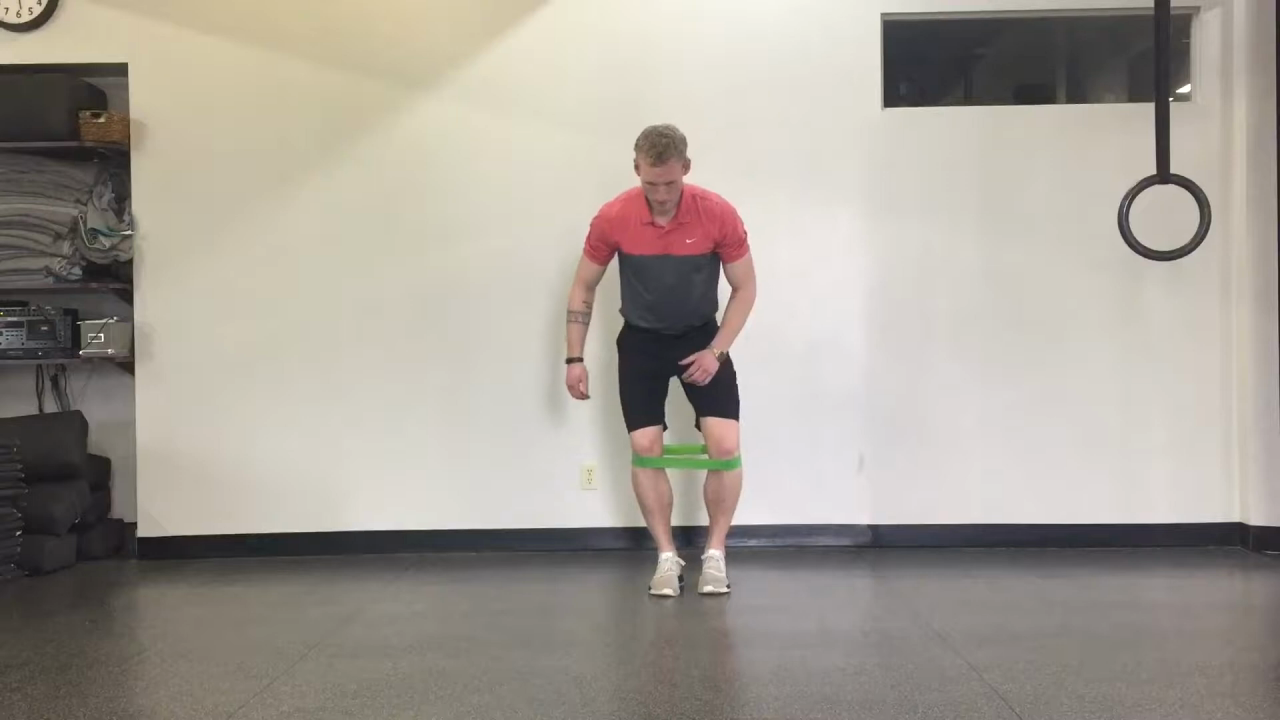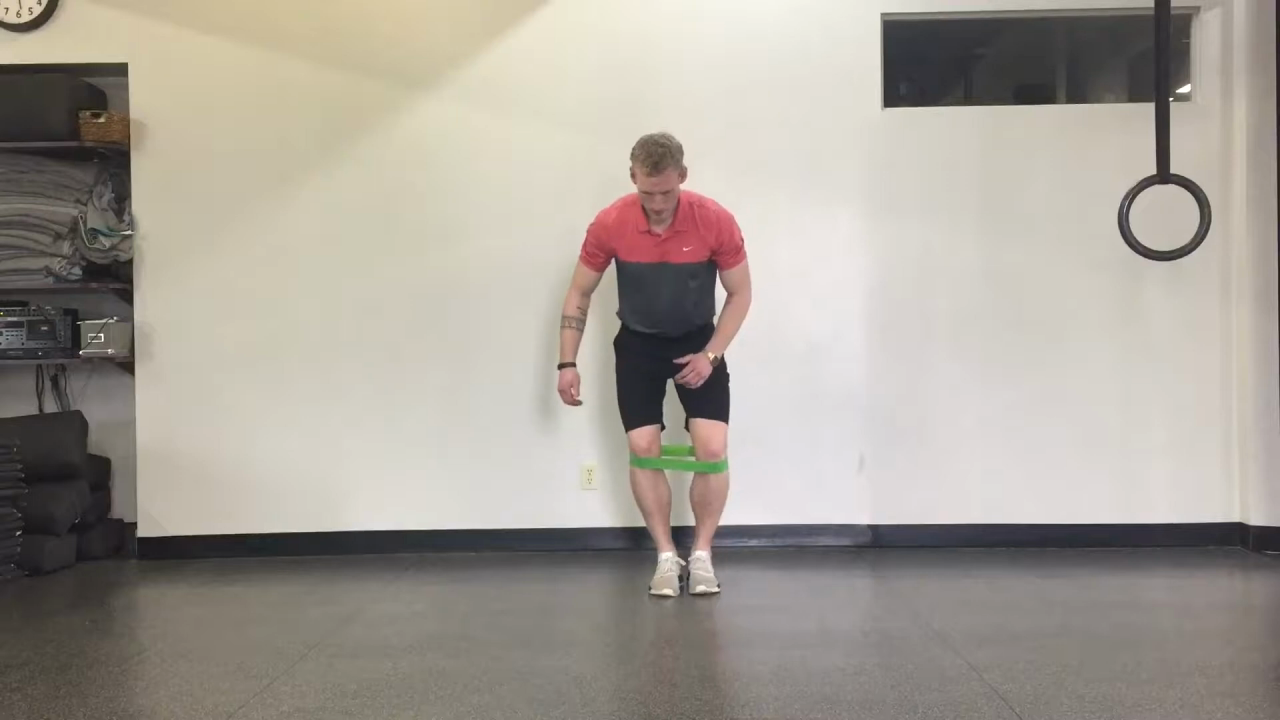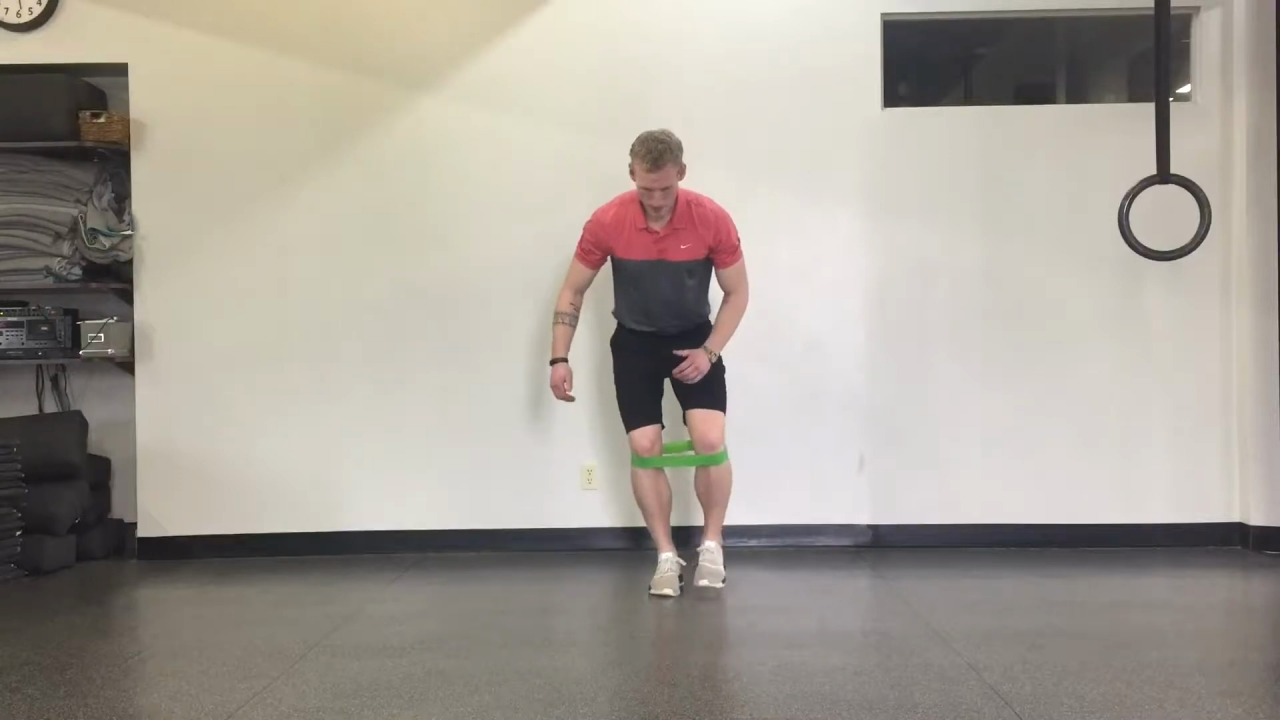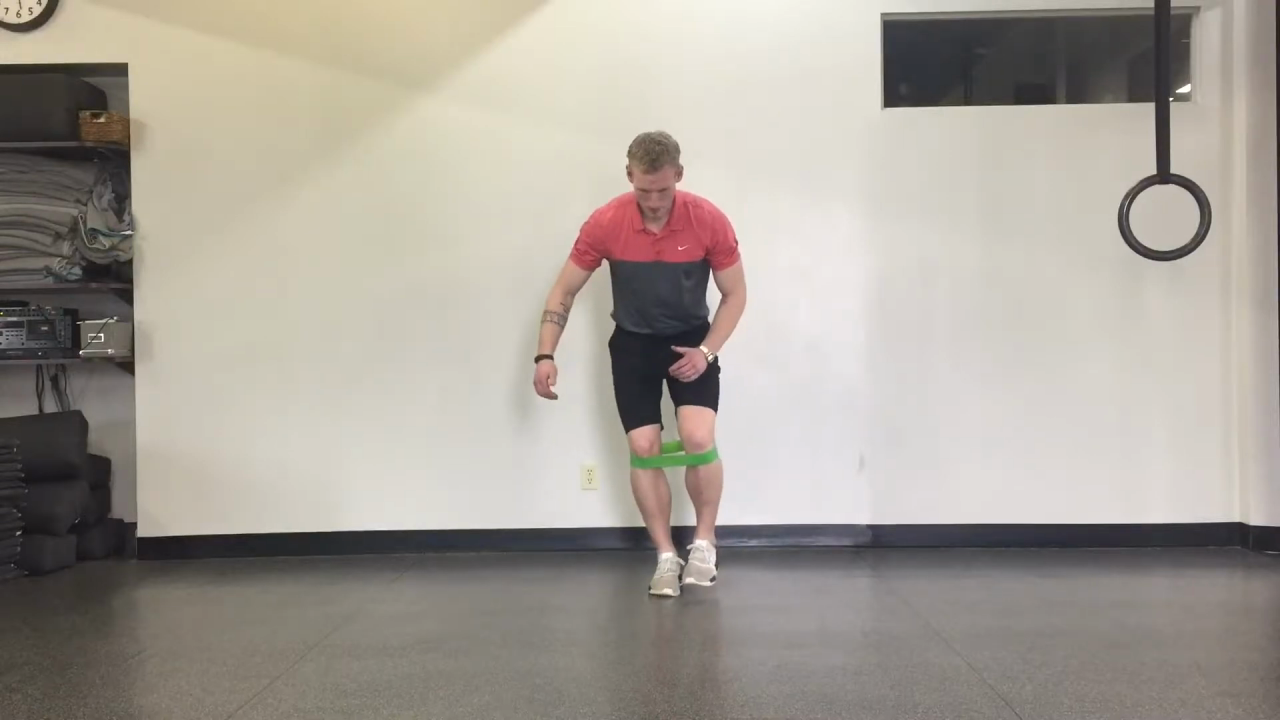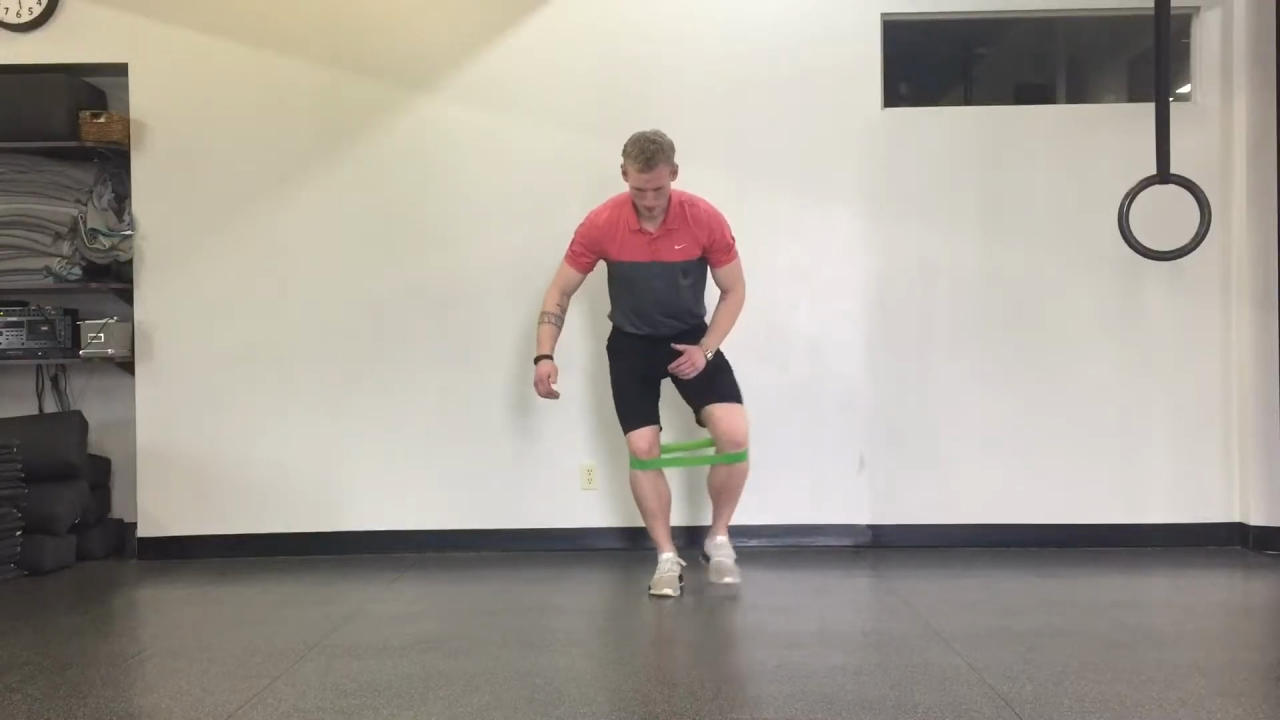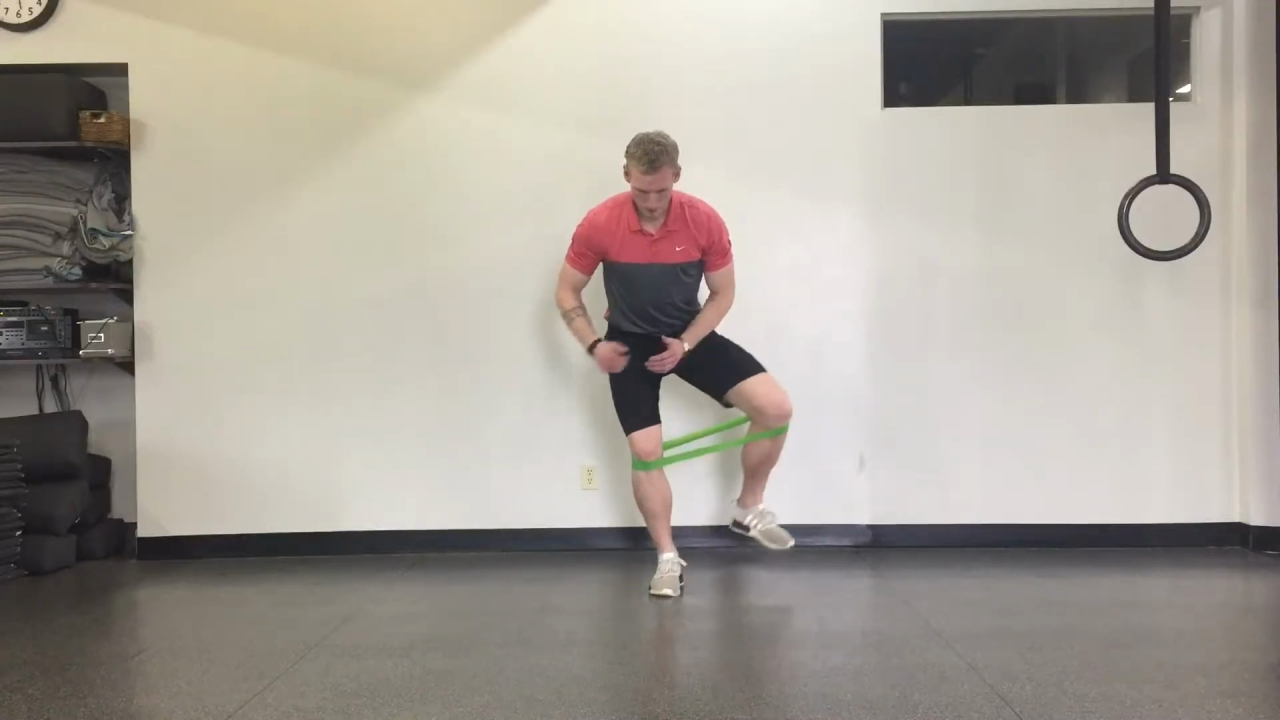
dt=0.3s
person 1, frame 1
left shoulder: (719, 214)
right shoulder: (612, 218)
left elbow: (744, 288)
right elbow: (584, 287)
left wrist: (716, 350)
right wrist: (575, 357)
left hip: (701, 338)
right hip: (641, 341)
left knee: (725, 445)
right knee: (645, 448)
left ankle: (715, 554)
right ankle: (667, 557)
person 1, frame 2
left shoulder: (716, 221)
right shoulder: (609, 225)
left elbow: (740, 294)
right elbow: (579, 294)
left wrist: (711, 354)
right wrist: (567, 363)
left hip: (697, 341)
right hip: (638, 344)
left knee: (712, 448)
right knee: (643, 448)
left ankle: (701, 555)
right ankle: (666, 557)
person 1, frame 3
left shoulder: (712, 219)
right shoulder: (606, 222)
left elbow: (737, 293)
right elbow: (573, 290)
left wrist: (708, 351)
right wrist: (560, 358)
left hip: (693, 338)
right hip: (634, 341)
left knee: (710, 440)
right knee: (644, 447)
left ankle: (712, 545)
right ankle: (667, 557)
person 1, frame 4
left shoulder: (710, 221)
right shoulder: (604, 224)
left elbow: (735, 294)
right elbow: (564, 291)
left wrist: (707, 351)
right wrist: (545, 355)
left hip: (691, 339)
right hip: (633, 343)
left knee: (698, 439)
right knee: (643, 448)
left ankle: (703, 542)
right ankle: (666, 557)
person 1, frame 5
left shoulder: (706, 219)
right shoulder: (600, 225)
left elbow: (734, 290)
right elbow: (559, 293)
left wrist: (706, 348)
right wrist: (545, 357)
left hip: (690, 339)
right hip: (630, 343)
left knee: (735, 436)
right knee: (644, 450)
left ankle: (718, 538)
right ankle: (667, 558)
person 1, frame 6
left shoulder: (704, 221)
right shoulder: (598, 224)
left elbow: (722, 294)
right elbow: (567, 291)
left wrist: (685, 345)
right wrist: (594, 343)
left hip: (688, 336)
right hip: (629, 343)
left knee: (776, 407)
right knee: (646, 451)
left ankle: (749, 508)
right ankle: (668, 558)
